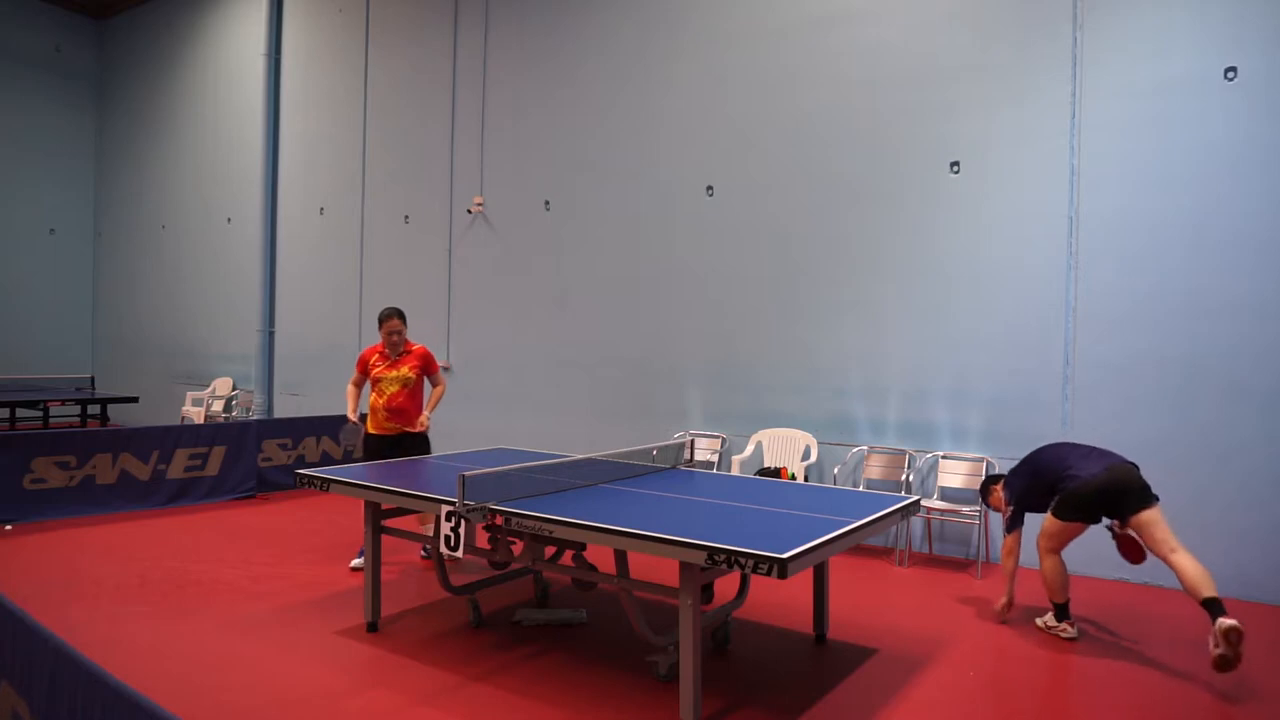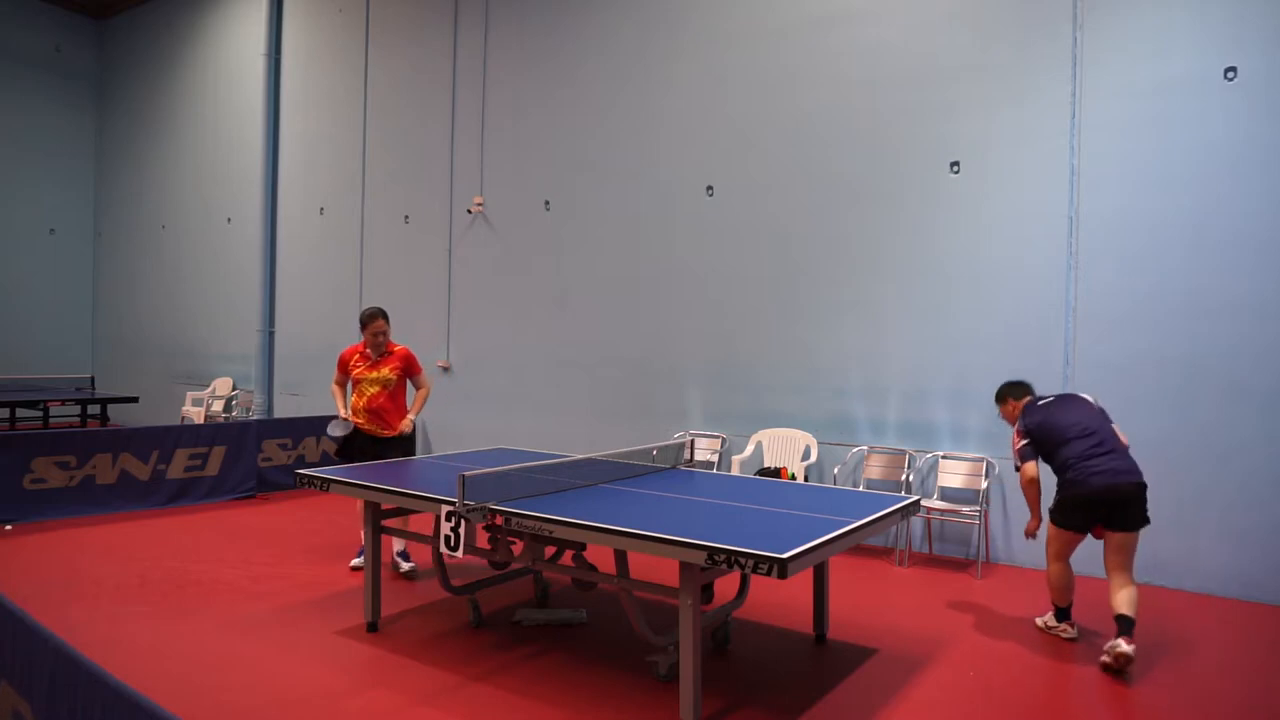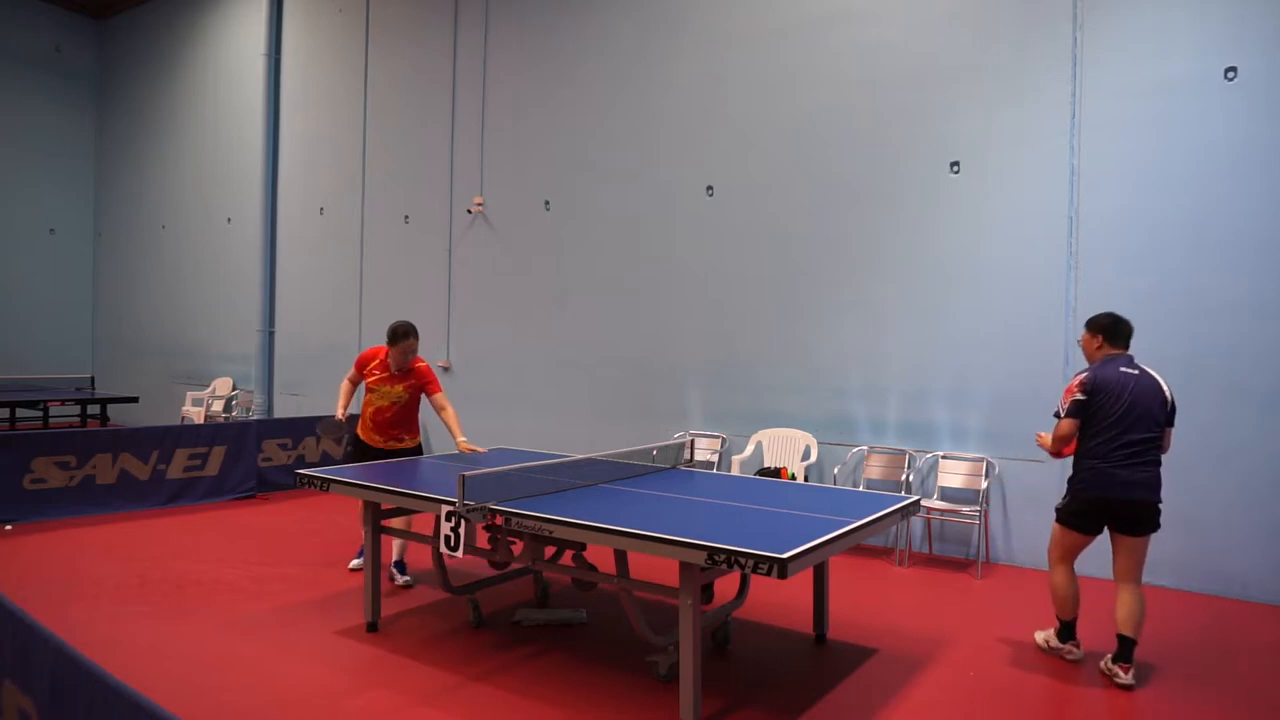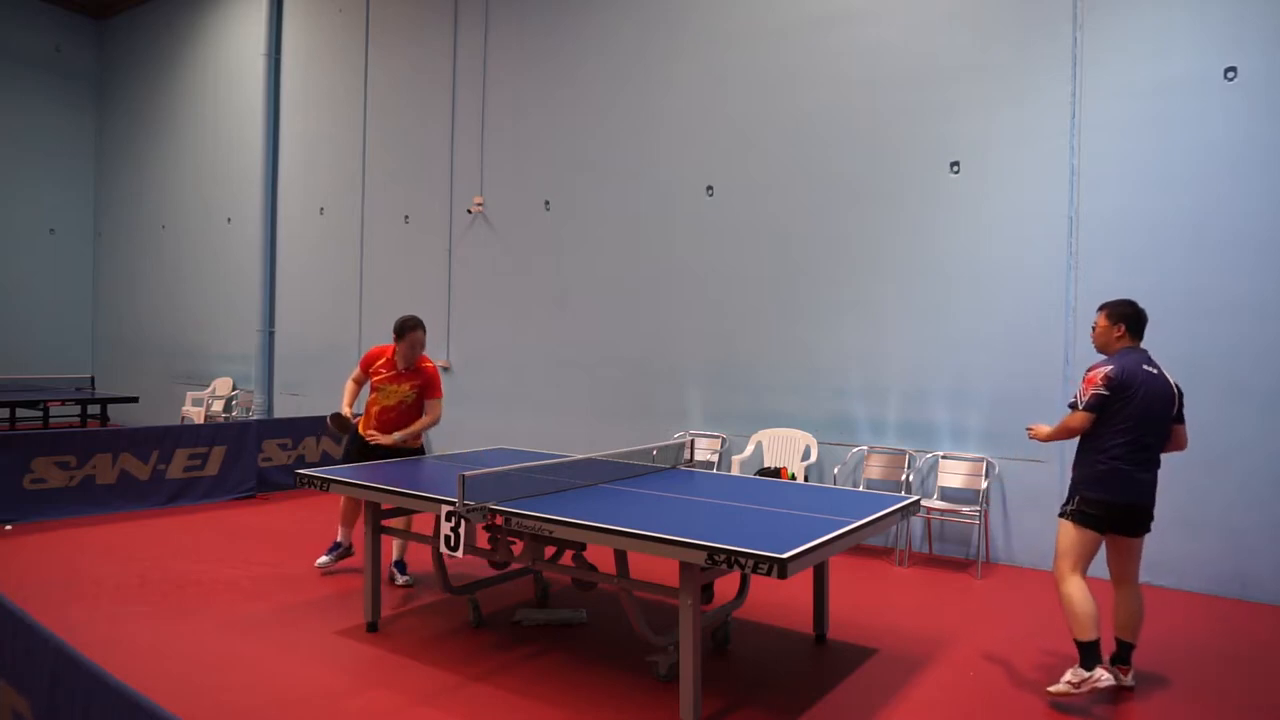
dt=0.5s
person 1, frame 1
left shoulder: (1013, 488)
left elbow: (1011, 548)
left wrist: (1008, 594)
right wrist: (1120, 515)
left hip: (1084, 485)
right hip: (1125, 472)
left knee: (1047, 547)
right knee: (1172, 550)
left ankle: (1061, 619)
right ankle: (1220, 618)
person 1, frame 2
left shoulder: (1024, 425)
right shoulder: (1081, 399)
left elbow: (1030, 475)
right elbow: (1123, 443)
left wrist: (1035, 517)
left hip: (1080, 488)
right hip: (1129, 482)
left knee: (1057, 556)
right knee: (1120, 574)
left ankle: (1063, 621)
right ankle: (1124, 638)
person 1, frame 3
left shoulder: (1088, 379)
right shoulder: (1158, 384)
left elbow: (1065, 433)
right elbow: (1164, 444)
left wrist: (1052, 446)
left hip: (1092, 488)
right hip: (1143, 492)
left knee: (1060, 560)
right knee: (1129, 581)
left ankle: (1066, 639)
right ankle: (1123, 662)
person 1, frame 4
left shoulder: (1106, 371)
right shoulder: (1166, 381)
left elbow: (1078, 423)
right elbow: (1178, 440)
left wrist: (1047, 433)
left hip: (1096, 489)
right hip: (1139, 493)
left knee: (1069, 574)
right knee: (1126, 581)
left ankle: (1090, 668)
right ankle: (1122, 665)
person 2, frame 1
left shoulder: (421, 354)
right shoulder: (368, 356)
left elbow: (439, 385)
right elbow: (354, 384)
left wrist: (426, 413)
right wrist: (351, 410)
left hip: (412, 433)
right hip: (377, 433)
left ankle: (429, 544)
right ankle: (368, 548)
person 2, frame 2
left shoulder: (403, 355)
right shoulder: (349, 356)
left elbow: (423, 387)
right elbow: (338, 384)
left wrist: (411, 416)
right wrist: (342, 408)
left hip: (396, 435)
right hip: (361, 433)
left ankle: (399, 552)
right ankle: (366, 548)
person 2, frame 3
left shoulder: (422, 371)
right shoulder: (368, 358)
left elbow: (444, 407)
right elbow: (350, 381)
left wrist: (460, 439)
right wrist: (341, 408)
left hip: (403, 446)
right hip: (367, 440)
left ankle: (398, 563)
right ankle: (367, 547)
person 2, frame 4
left shoulder: (429, 372)
right shoulder: (375, 356)
left elbow: (433, 416)
right elbow: (354, 381)
left wrist: (395, 438)
right wrist: (346, 406)
left hip: (405, 446)
right hip: (366, 437)
left ankle: (397, 564)
right ankle: (343, 544)
